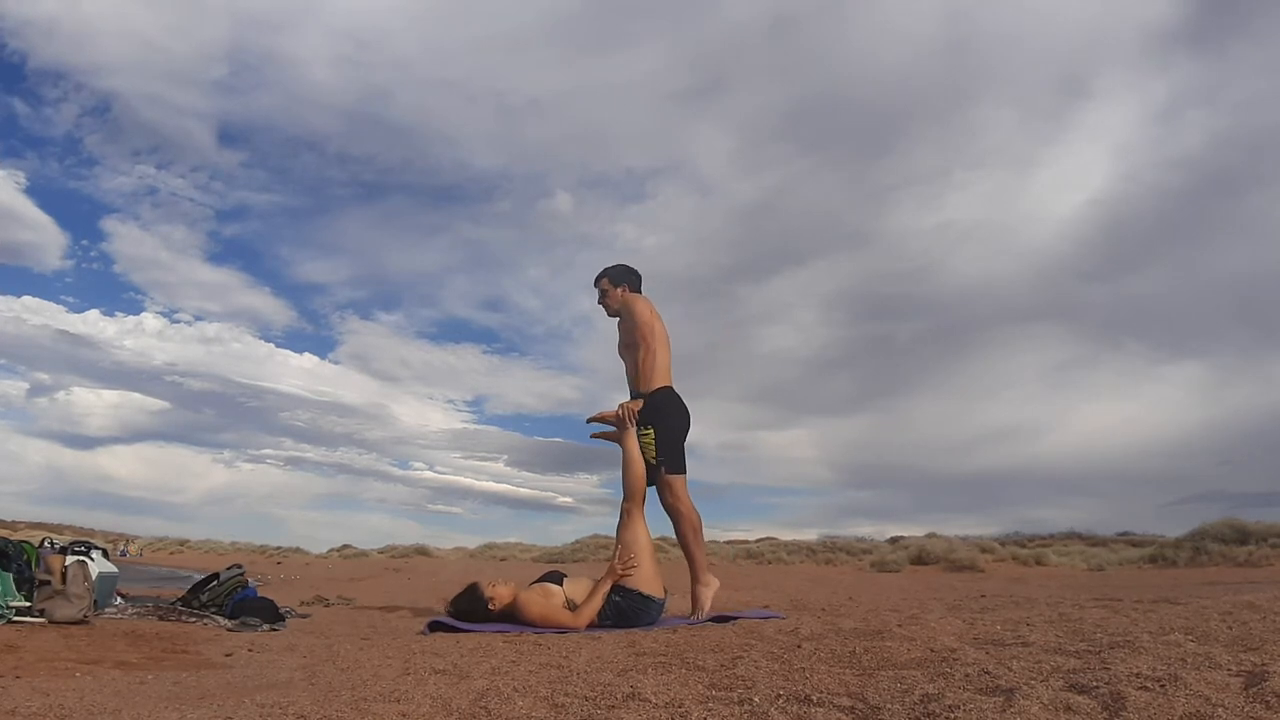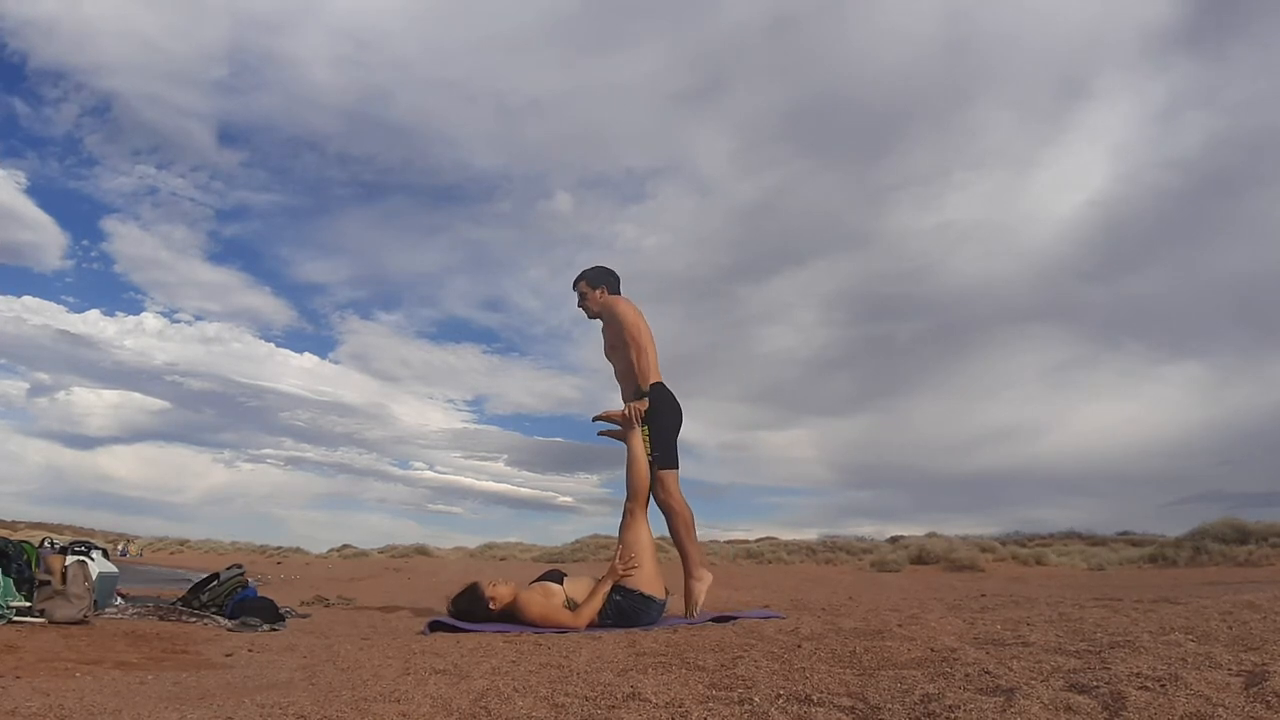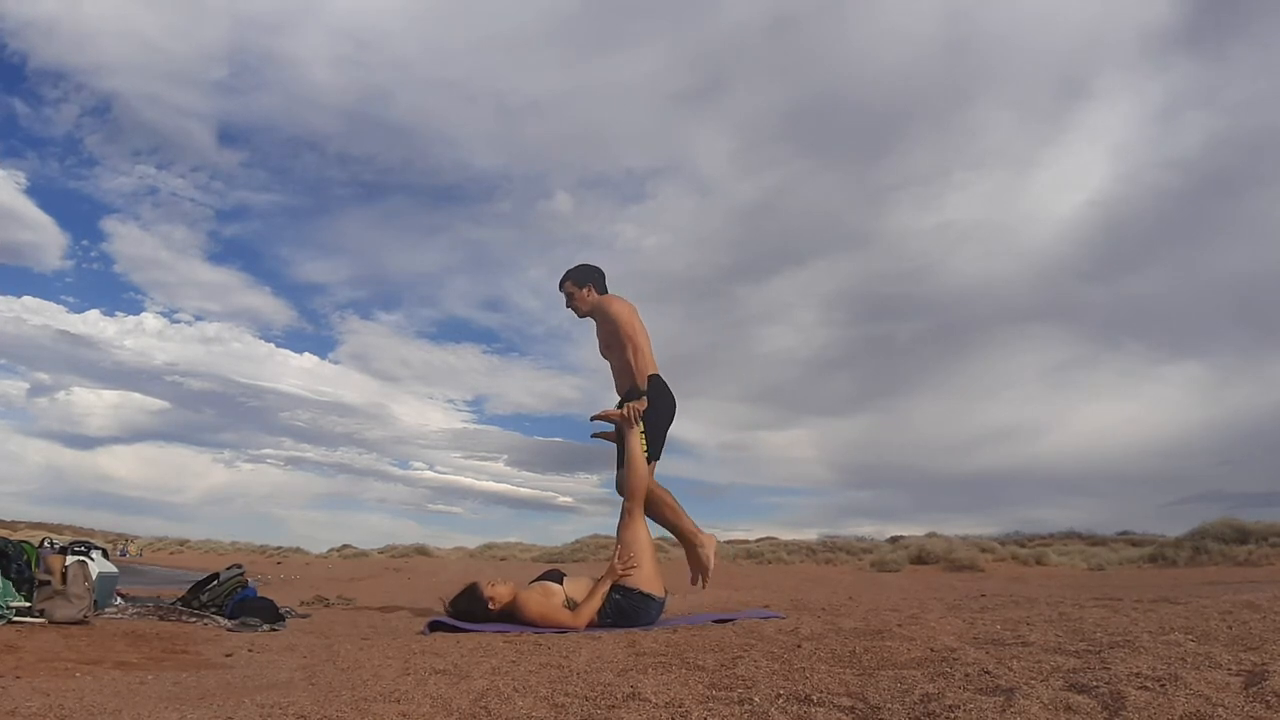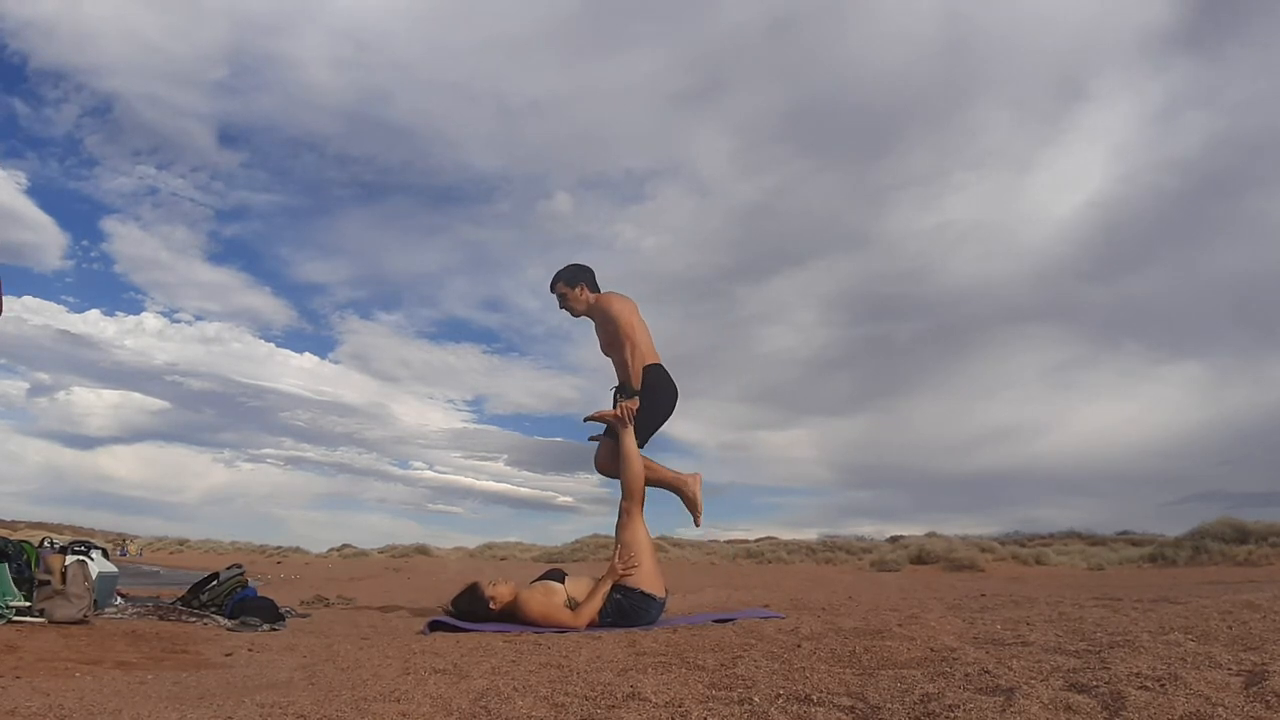
dt=0.4s
person 1, frame 1
left shoulder: (636, 305)
right shoulder: (631, 321)
left elbow: (646, 348)
left wrist: (637, 399)
right wrist: (627, 415)
left hip: (659, 408)
right hip: (655, 411)
left knee: (674, 496)
right knee: (672, 498)
left ankle: (702, 577)
right ankle: (701, 577)
person 1, frame 2
left shoulder: (616, 306)
right shoulder: (614, 323)
left elbow: (638, 348)
left wrist: (641, 397)
right wrist: (631, 427)
left hip: (653, 405)
right hip: (650, 408)
left knee: (665, 491)
right knee: (660, 493)
left ankle: (696, 572)
right ankle: (695, 571)
person 1, frame 3
left shoulder: (608, 305)
right shoulder: (605, 323)
left elbow: (634, 346)
left wrist: (639, 396)
left hip: (650, 398)
right hip: (644, 402)
left ankle: (697, 540)
right ankle: (692, 542)
person 1, frame 4
left shoulder: (607, 303)
right shoulder: (603, 320)
left elbow: (632, 346)
left wrist: (633, 395)
left hip: (652, 387)
right hip: (649, 391)
left knee: (607, 460)
right knee: (611, 457)
left ankle: (683, 483)
person 2, frame 1
left shoulder: (524, 600)
right shoulder: (523, 603)
right elbow: (577, 621)
right wrist: (608, 579)
left hip: (632, 603)
right hip: (635, 604)
right knee: (631, 509)
left ankle: (626, 438)
right ankle: (627, 430)
person 2, frame 2
left shoulder: (523, 600)
right shoulder: (524, 603)
right elbow: (577, 621)
right wrist: (609, 579)
left hip: (630, 603)
right hip: (636, 603)
right knee: (634, 508)
left ankle: (631, 436)
right ankle: (632, 430)
person 2, frame 3
left shoulder: (522, 601)
right shoulder: (523, 603)
right elbow: (577, 621)
right wrist: (608, 578)
left hip: (631, 602)
right hip: (636, 603)
right knee: (632, 509)
left ankle: (628, 435)
right ankle: (630, 430)
person 2, frame 4
left shoulder: (525, 598)
right shoulder: (524, 602)
right elbow: (577, 621)
right wrist: (609, 579)
left hip: (632, 603)
right hip: (636, 602)
right knee: (629, 509)
left ankle: (624, 431)
right ankle: (625, 428)
